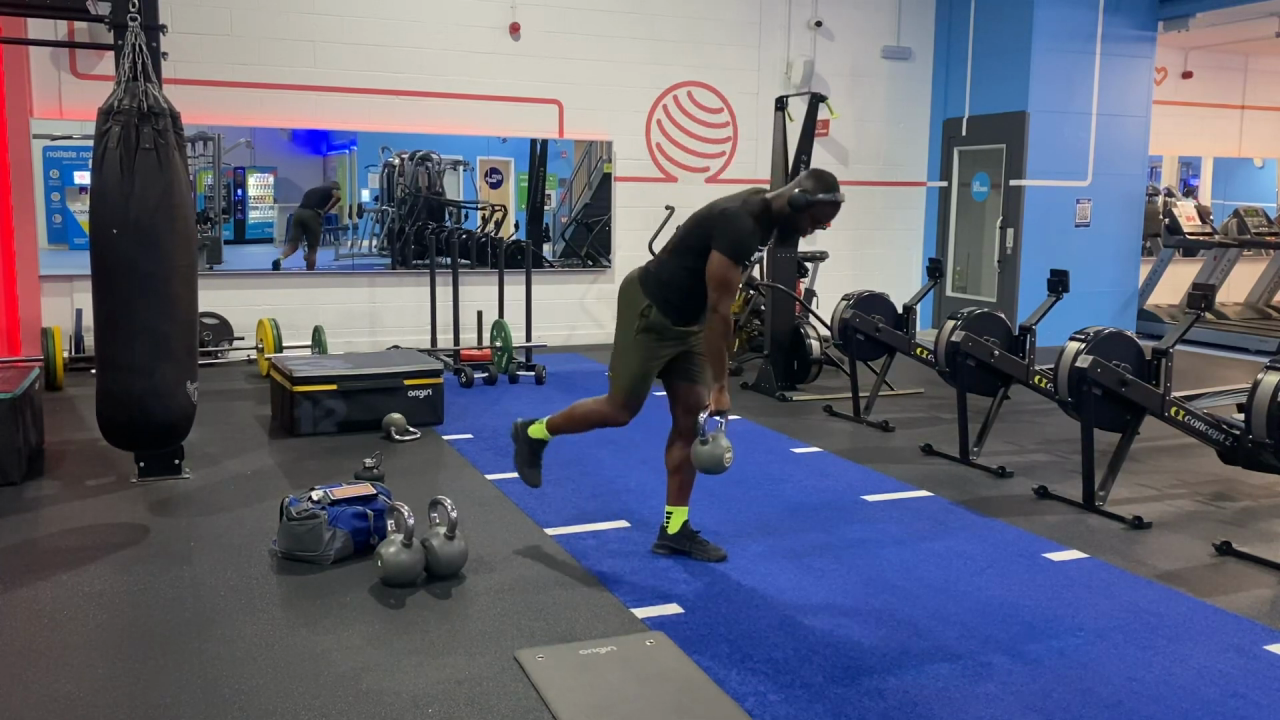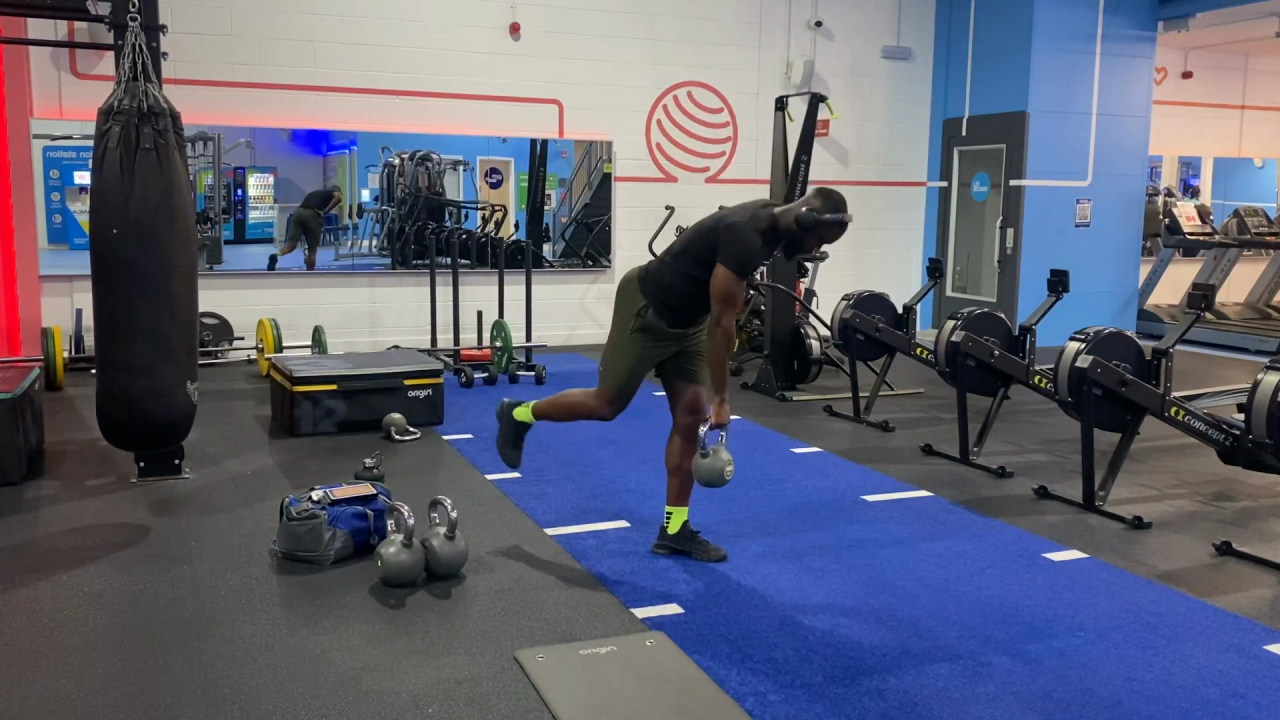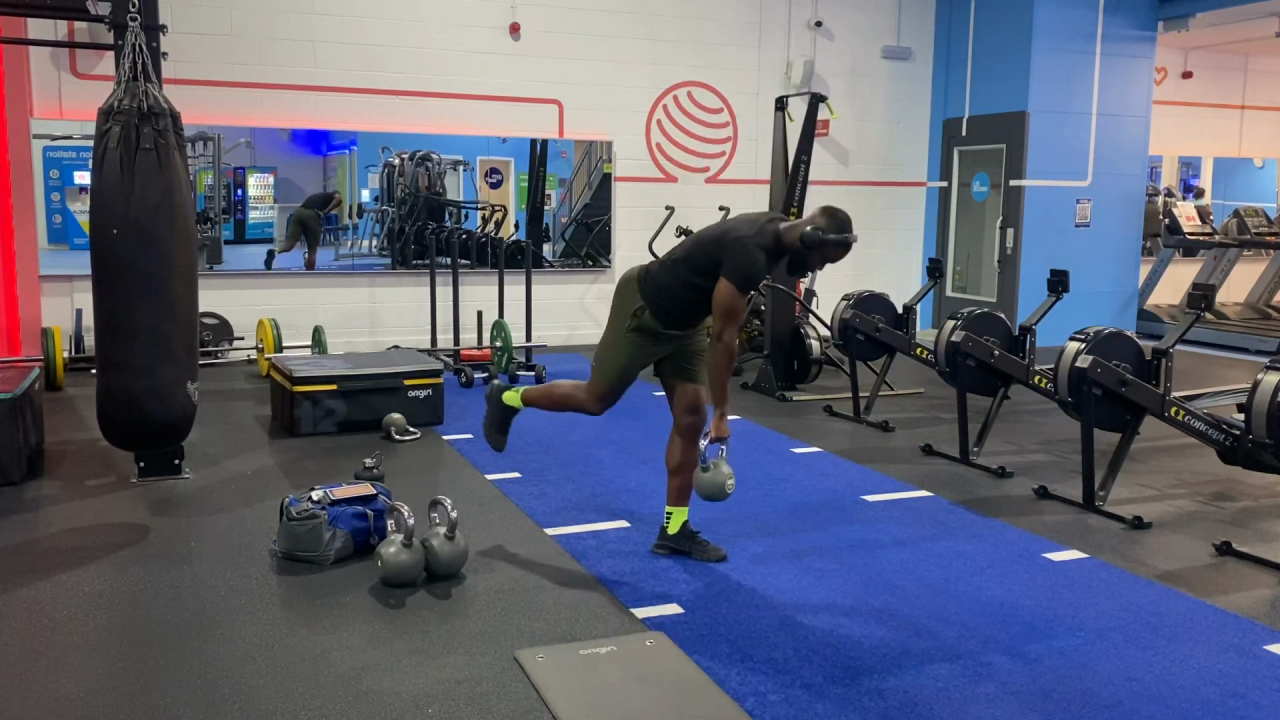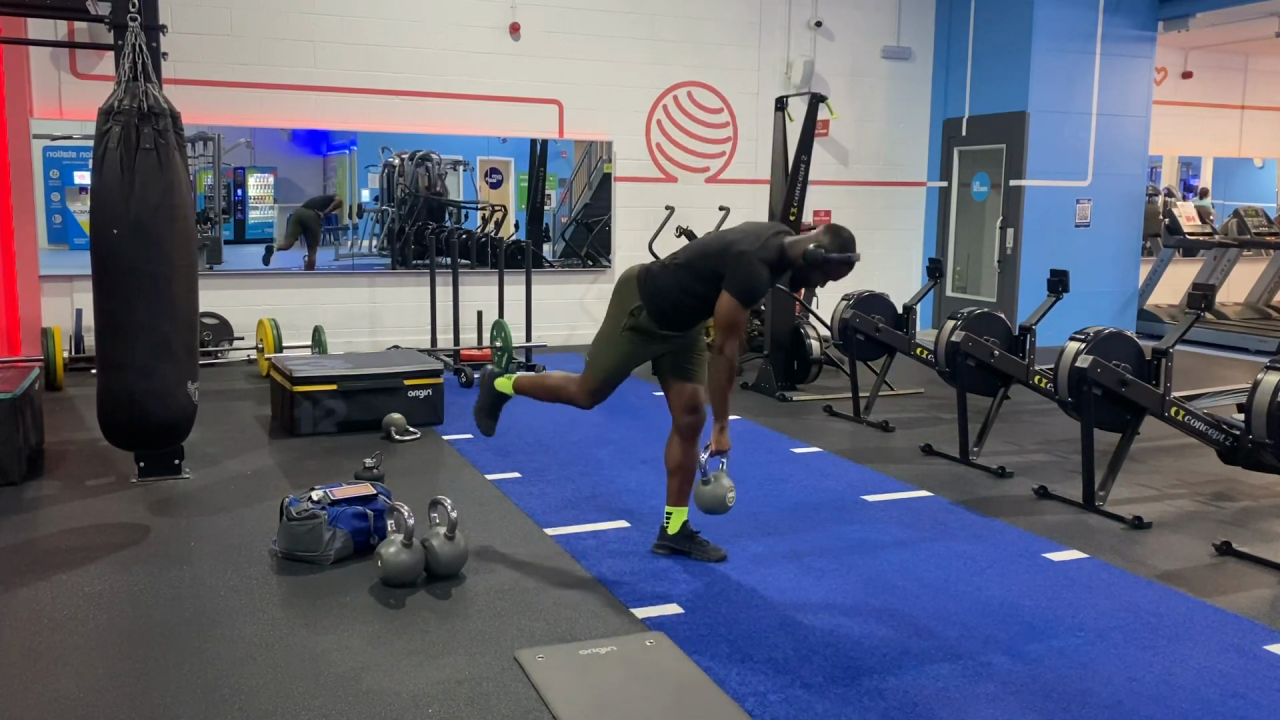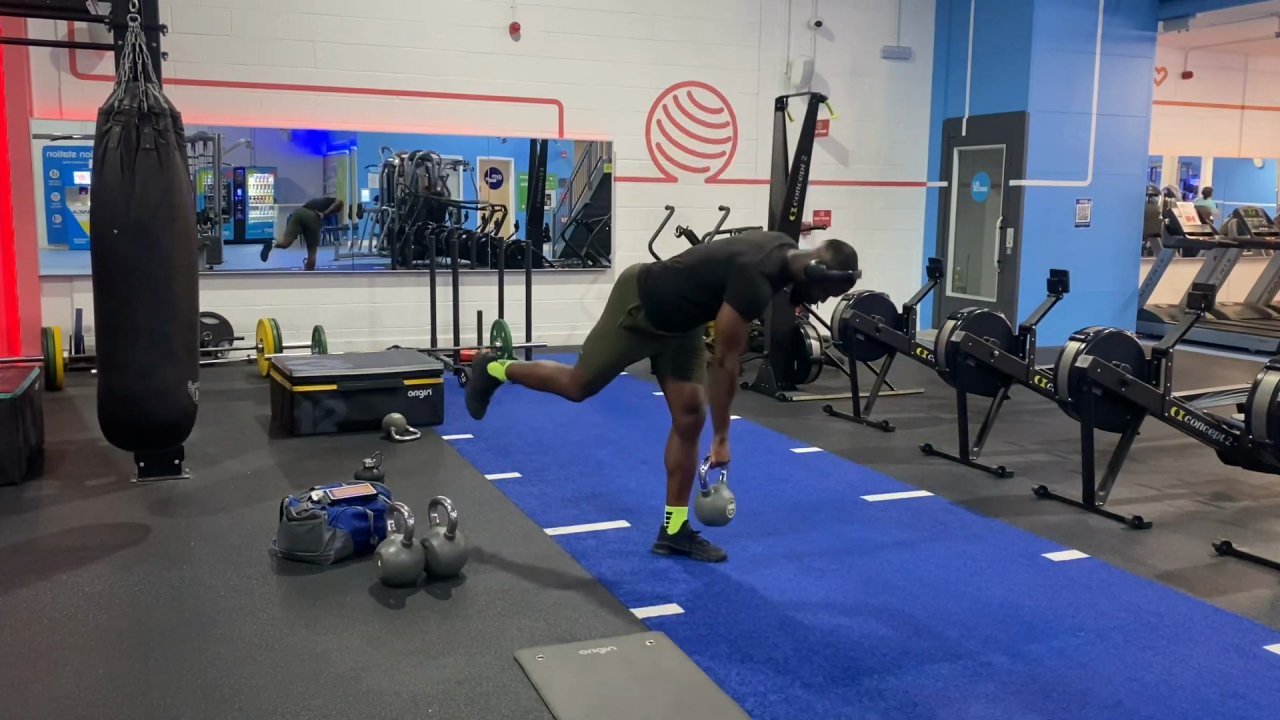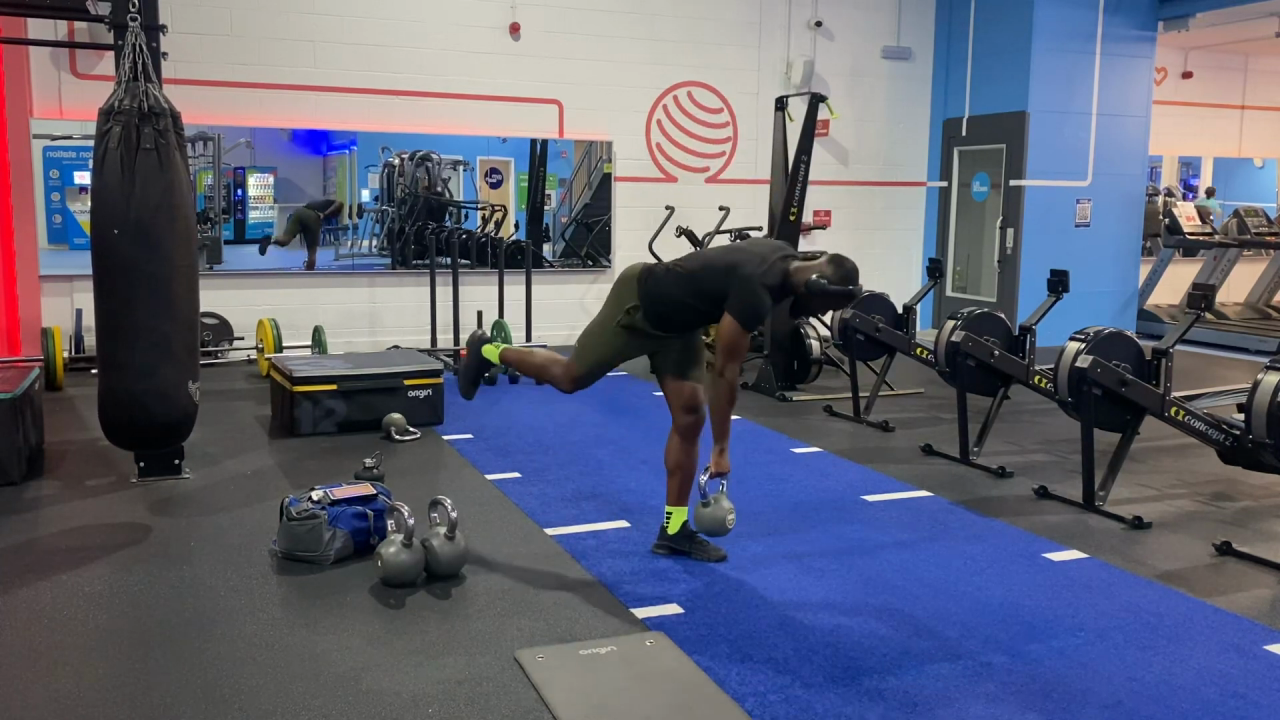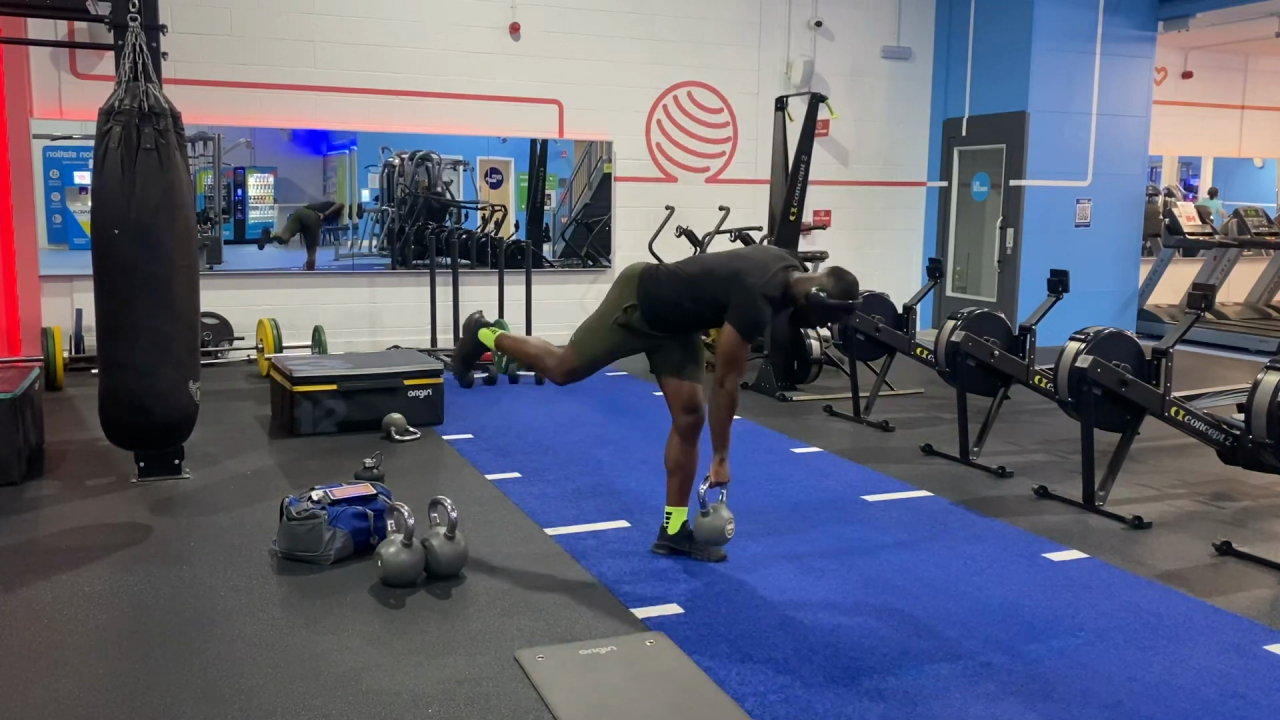
dt=0.1s
person 1, frame 1
left shoulder: (767, 217)
right shoulder: (740, 223)
right elbow: (720, 309)
right wrist: (720, 387)
left hip: (687, 316)
right hip: (650, 309)
left knee: (691, 420)
right knee: (620, 409)
left ankle: (674, 528)
right ankle: (534, 433)
person 1, frame 2
left shoulder: (774, 222)
right shoulder: (746, 238)
right elbow: (722, 324)
right wrist: (721, 399)
left hip: (684, 318)
right hip: (646, 311)
left knee: (691, 417)
right knee: (606, 405)
left ankle: (674, 530)
right ankle: (519, 418)
person 1, frame 3
left shoulder: (777, 233)
right shoulder: (750, 252)
right elbow: (724, 338)
right wrist: (721, 414)
left hip: (683, 318)
right hip: (645, 310)
left knee: (691, 416)
right knee: (596, 399)
left ankle: (673, 529)
right ankle: (509, 399)
person 1, frame 4
left shoulder: (784, 242)
right shoulder: (754, 268)
right elbow: (725, 351)
right wrist: (722, 427)
left hip: (679, 318)
right hip: (642, 308)
left knee: (690, 416)
right knee: (586, 394)
left ankle: (673, 530)
right ankle: (501, 387)
person 1, frame 5
left shoulder: (784, 252)
right shoulder: (756, 280)
right elbow: (725, 362)
right wrist: (721, 439)
left hip: (678, 317)
right hip: (640, 308)
left knee: (690, 415)
right knee: (579, 385)
left ankle: (674, 529)
right ankle: (495, 371)
person 1, frame 6
left shoulder: (787, 261)
right shoulder: (756, 292)
right elbow: (726, 375)
right wrist: (721, 450)
left hip: (676, 317)
right hip: (638, 306)
left knee: (690, 415)
right knee: (570, 378)
left ankle: (673, 529)
right ankle: (488, 354)
person 1, frame 7
left shoulder: (787, 268)
right shoulder: (756, 301)
right elbow: (726, 384)
right wrist: (721, 460)
left hip: (674, 317)
right hip: (638, 306)
left knee: (689, 415)
right knee: (564, 368)
left ankle: (673, 529)
right ankle: (484, 337)
